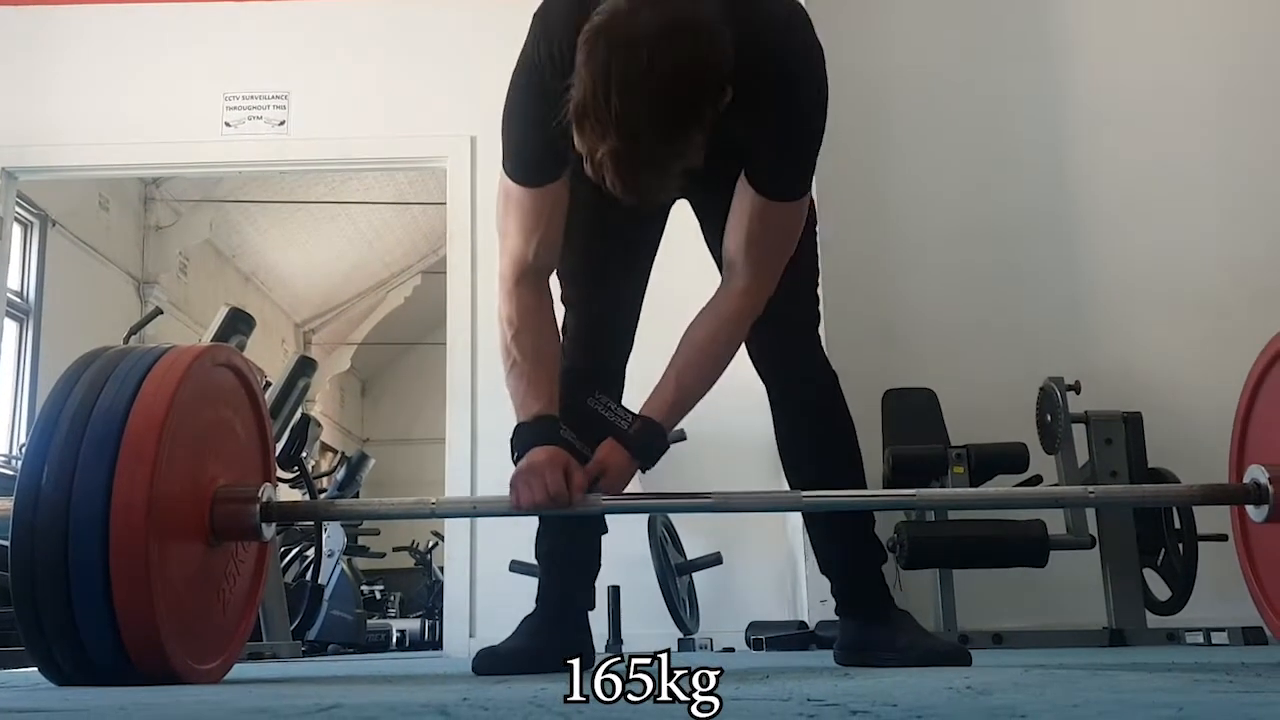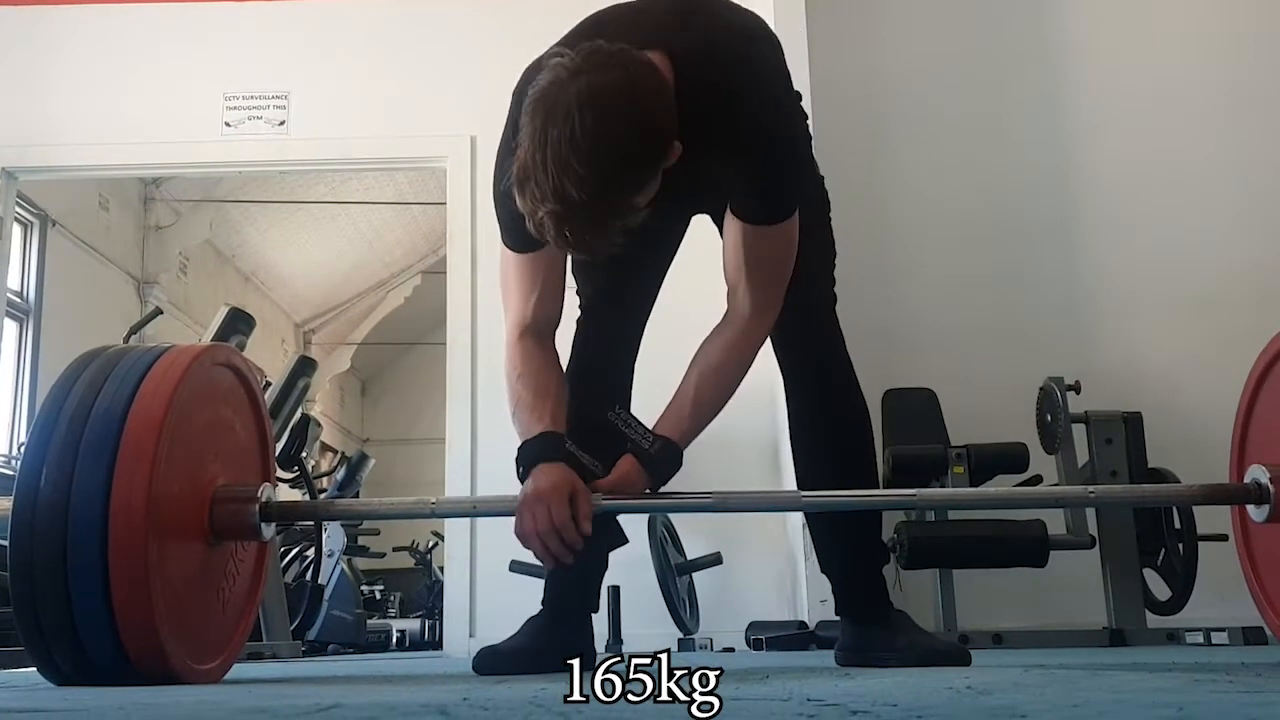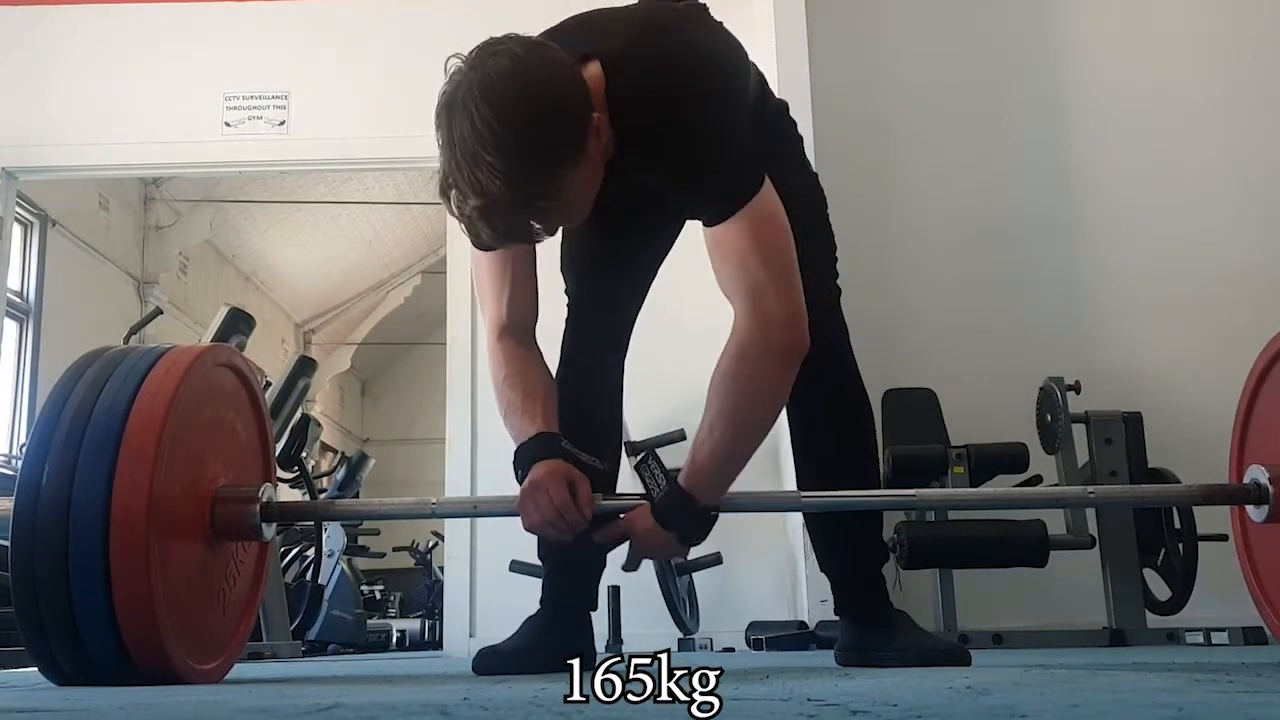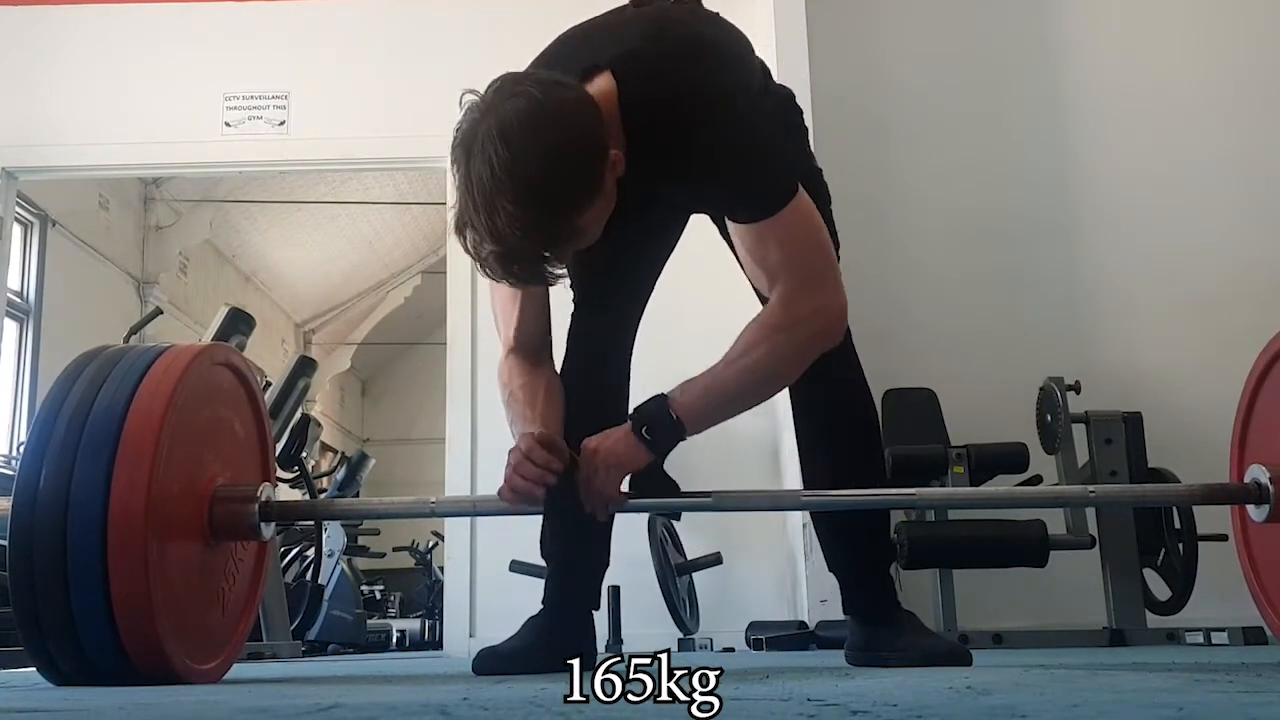
dt=0.7s
person 1, frame 1
left shoulder: (782, 58)
right shoulder: (554, 58)
left elbow: (746, 281)
right elbow: (524, 274)
left wrist: (643, 433)
right wrist: (537, 433)
left hip: (739, 142)
right hip: (605, 129)
left knee: (788, 341)
right knee: (590, 342)
left ankle: (867, 610)
right ankle: (560, 616)
person 1, frame 2
left shoulder: (747, 90)
right shoulder: (537, 140)
left elbow: (752, 311)
right elbow: (530, 330)
left wrist: (658, 458)
right wrist: (544, 455)
left hip: (748, 158)
right hip: (613, 155)
left knee: (810, 339)
right knee: (601, 336)
left ankle: (868, 614)
right ankle: (566, 617)
person 1, frame 3
left shoulder: (691, 94)
right shoulder: (501, 154)
left elbow: (775, 326)
right elbow: (508, 333)
left wrist: (683, 509)
right wrist: (539, 452)
left hip: (747, 142)
right hip: (620, 172)
left knee: (817, 345)
right knee: (590, 334)
left ankle: (866, 614)
right ankle: (564, 618)
person 1, frame 4
left shoulder: (714, 100)
right shoulder: (510, 172)
left elbow: (814, 309)
right elbow: (524, 349)
left wrist: (653, 428)
right wrist: (536, 438)
left hip: (734, 137)
right hip: (627, 144)
left knee: (821, 343)
right knee: (594, 333)
left ankle: (875, 613)
right ankle: (566, 616)
